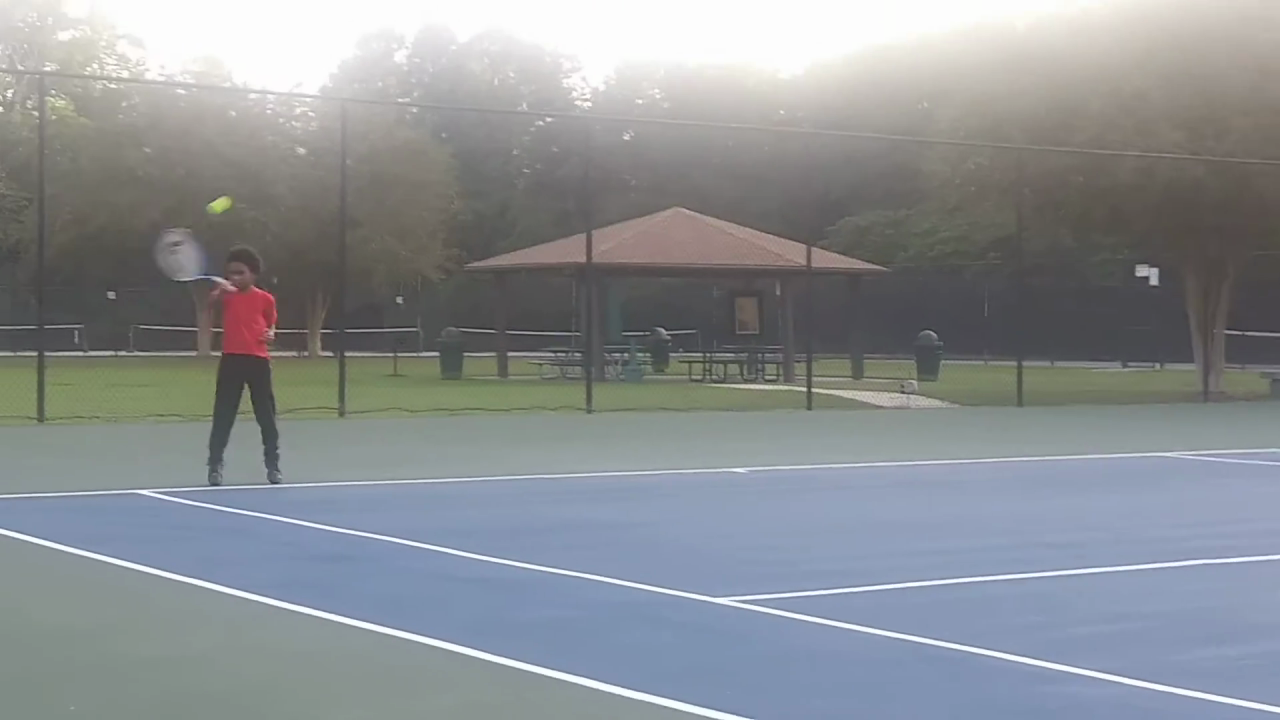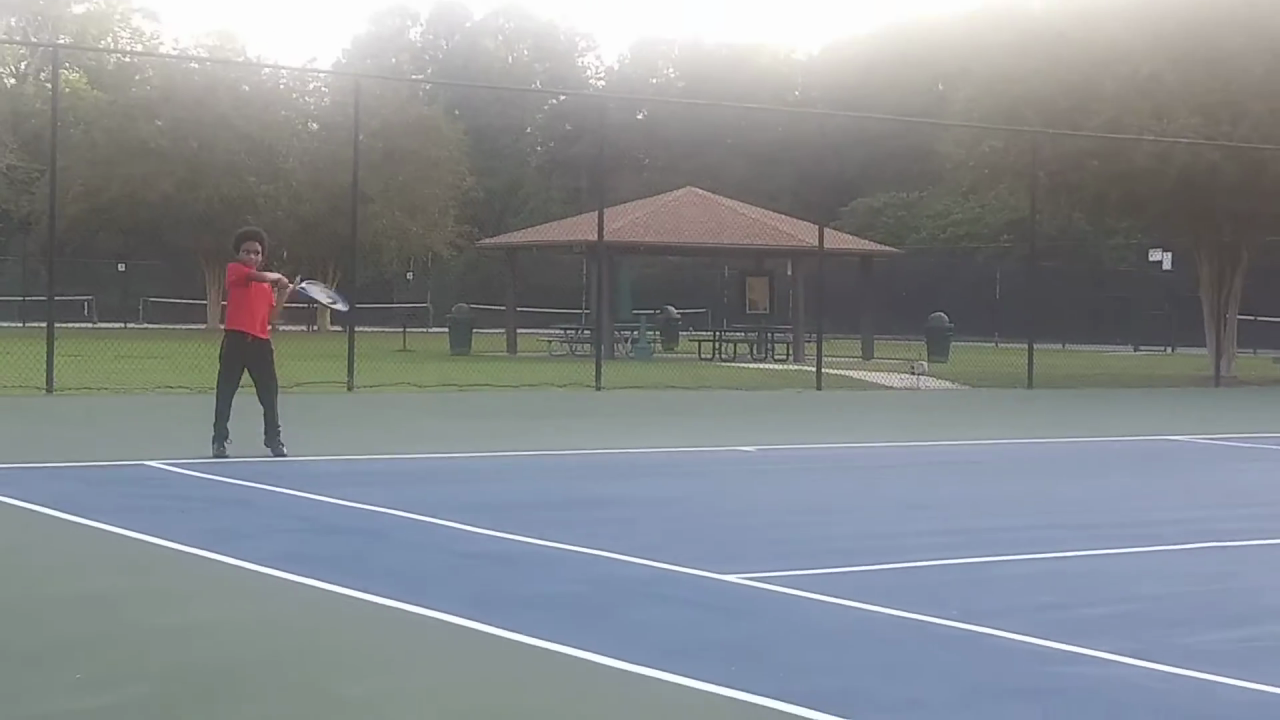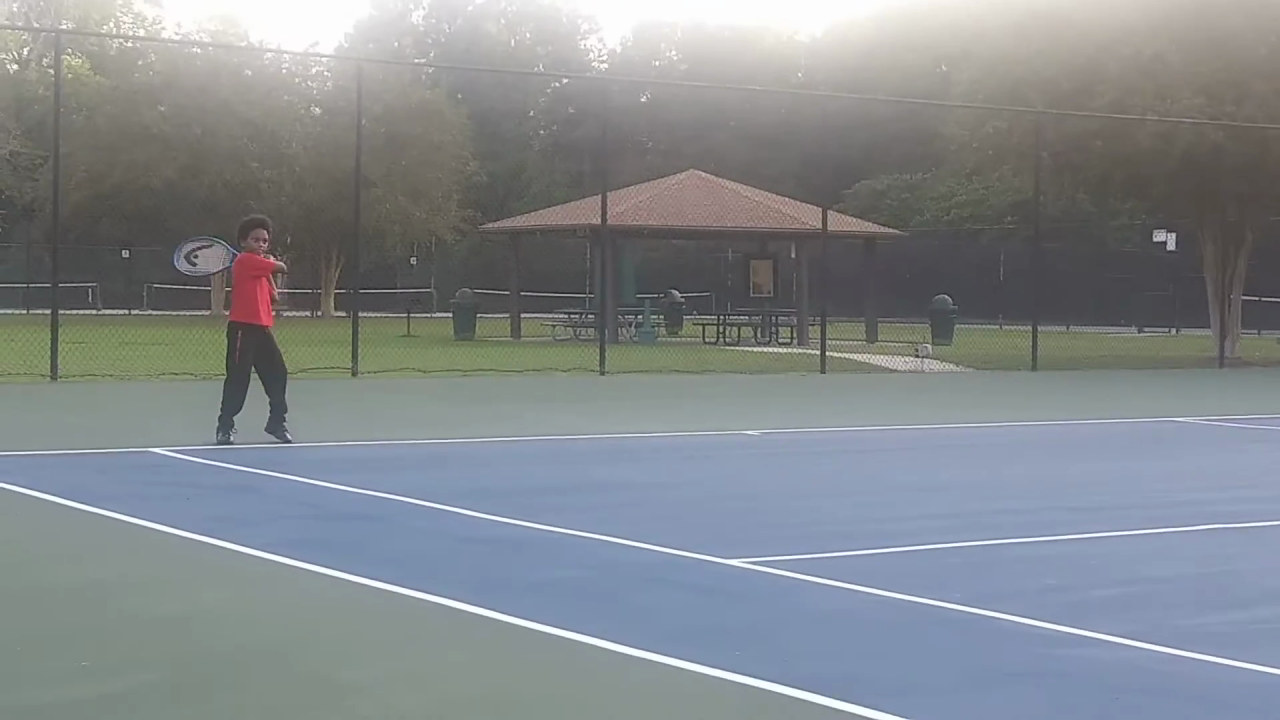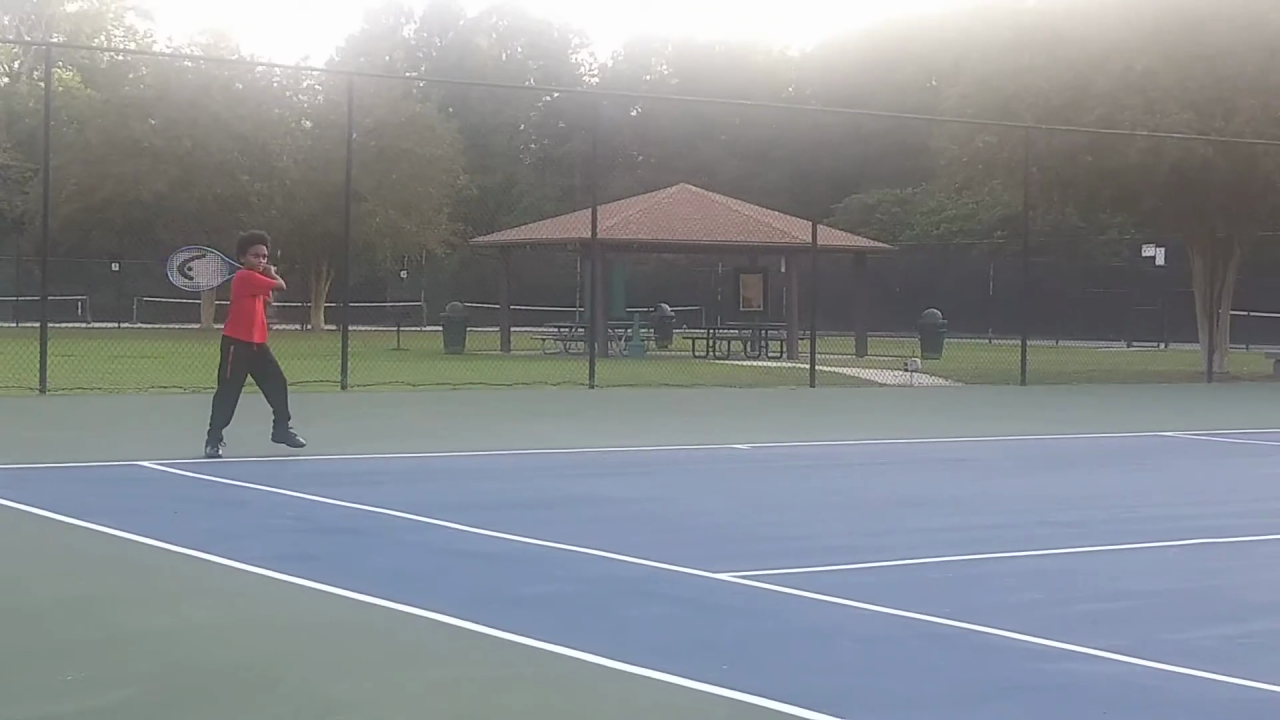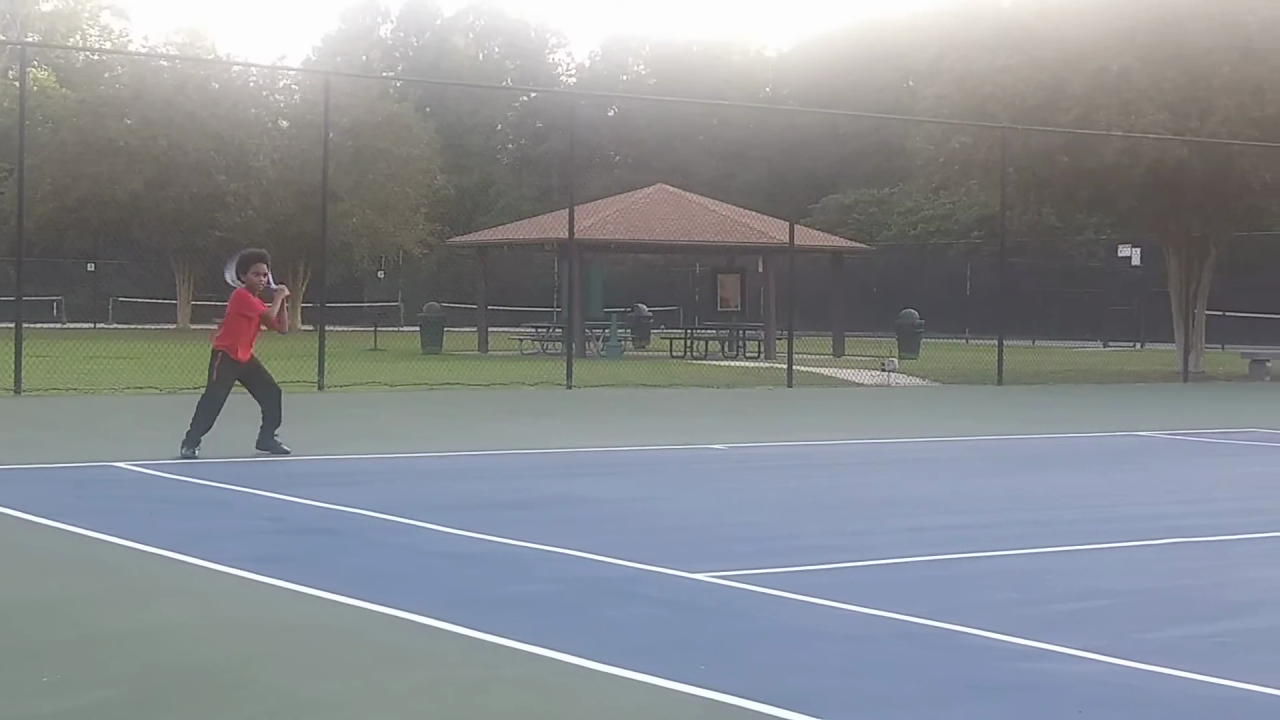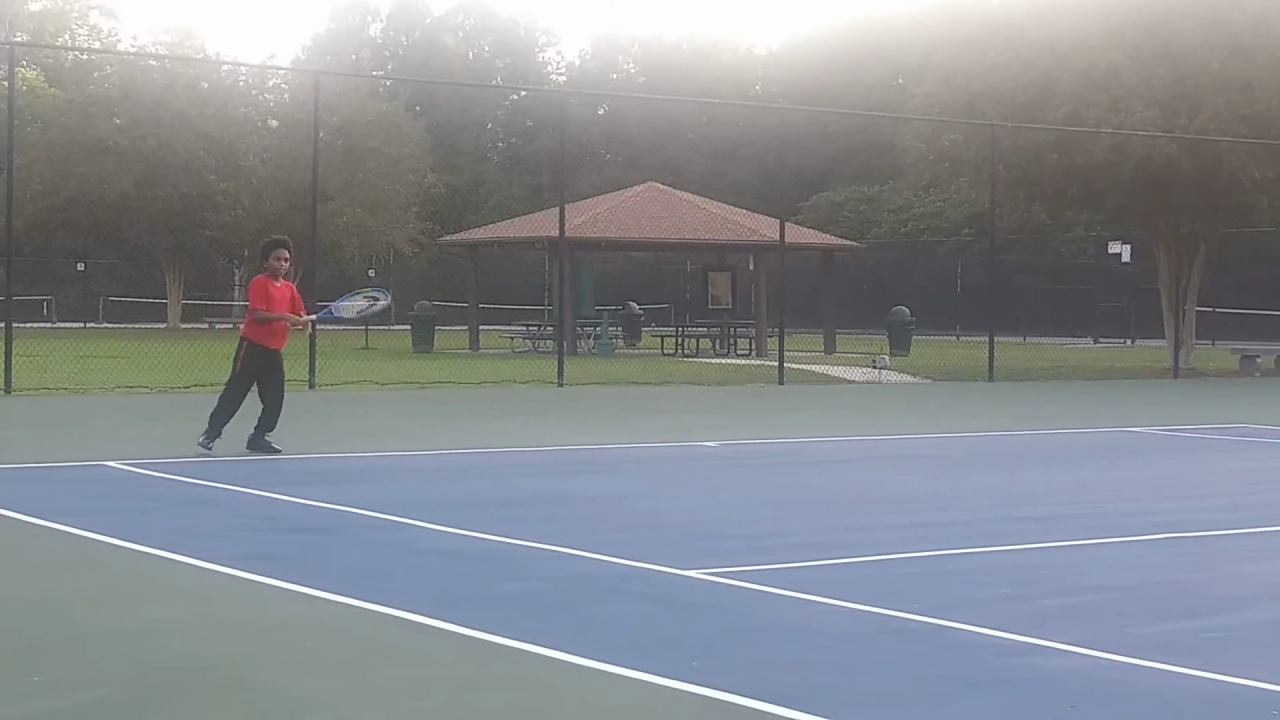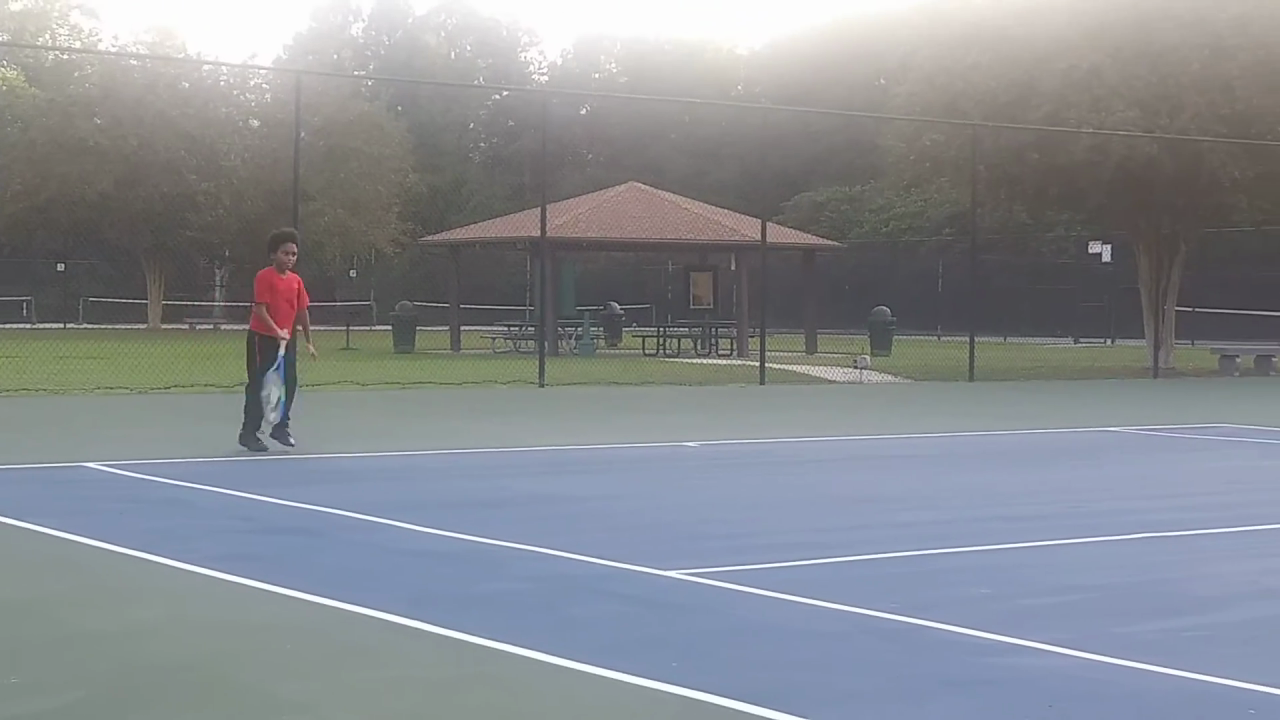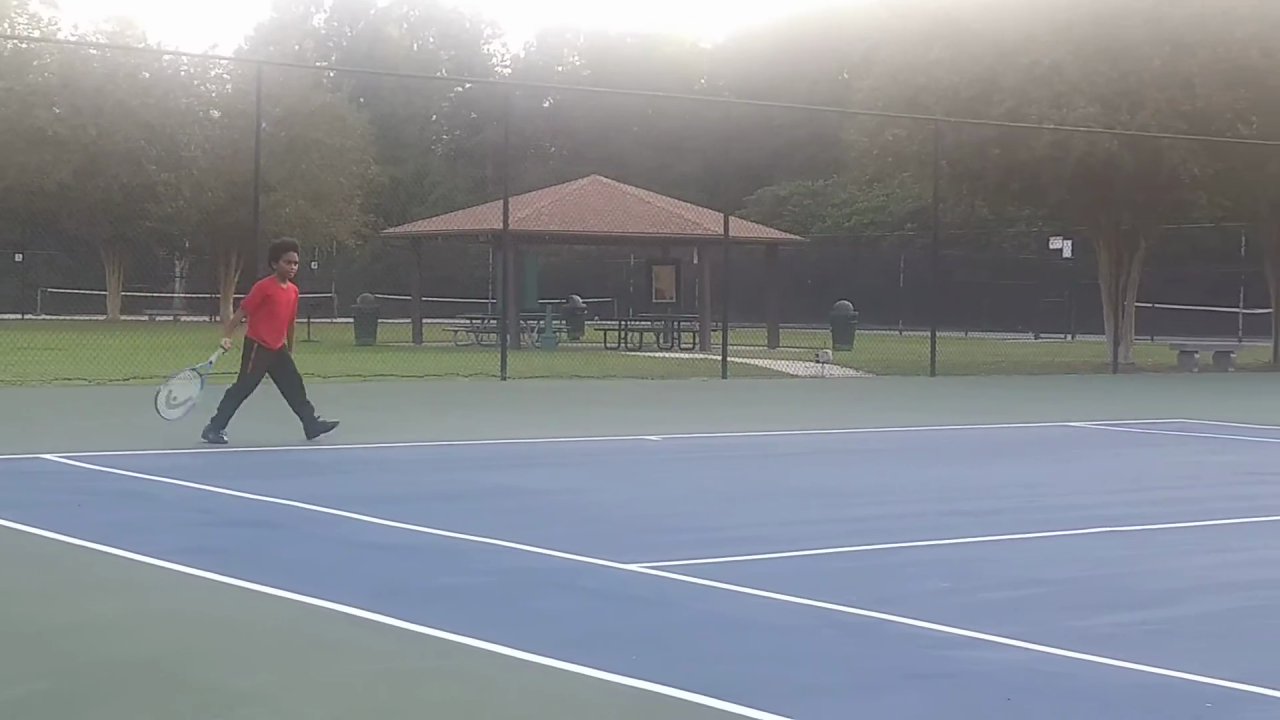
dt=0.2s
person 1, frame 1
left shoulder: (266, 298)
right shoulder: (226, 291)
left elbow: (270, 325)
right elbow: (214, 301)
left wrist: (270, 333)
right wrist: (222, 288)
left hip: (259, 360)
right hip: (232, 360)
left knee: (267, 415)
right knee: (224, 415)
left ankle: (272, 464)
right ankle: (215, 465)
person 1, frame 2
left shoulder: (267, 287)
right shoulder: (233, 269)
right elbow: (262, 276)
left wrist: (283, 294)
right wrist: (278, 279)
left hip: (261, 340)
right hip: (236, 337)
left knee: (269, 391)
right knee: (226, 389)
left ankle: (273, 437)
right ankle: (220, 439)
person 1, frame 3
left shoulder: (260, 266)
right shoulder: (245, 260)
left elbow: (274, 298)
right elbow: (282, 267)
left wrist: (270, 264)
right wrist: (272, 263)
left hip: (262, 329)
right hip: (242, 328)
left knee: (278, 373)
right knee: (237, 379)
left ankle: (277, 421)
right ankle: (225, 427)
person 1, frame 4
left shoulder: (257, 279)
right shoulder: (244, 277)
left elbow: (267, 303)
right elbow: (281, 286)
left wrist: (267, 273)
right wrist: (273, 277)
left hip: (258, 344)
right hip: (236, 343)
left knee: (278, 384)
right knee: (228, 392)
left ankle: (281, 429)
right ankle: (214, 440)
person 1, frame 5
left shoulder: (261, 301)
right shoulder: (241, 295)
left elbow: (281, 328)
right elbow: (269, 316)
left wrist: (281, 301)
right wrist: (279, 297)
left hip: (247, 358)
right hip: (225, 356)
left knee: (273, 394)
right knee: (212, 399)
left ankle: (267, 437)
right ankle: (191, 442)
person 1, frame 6
left shoulder: (290, 288)
right shoulder: (259, 283)
left elbow: (297, 317)
right elbow: (258, 316)
left wrist: (305, 321)
right wrist: (286, 319)
left hip: (274, 349)
right hip: (252, 345)
left knee: (274, 396)
right knee: (235, 390)
left ankle: (259, 437)
right ankle: (211, 432)
person 1, frame 7
left shoulder: (296, 281)
right shoulder: (264, 277)
left elbow: (302, 312)
right elbow: (259, 309)
left wrist: (309, 342)
right wrist: (276, 330)
left hip: (285, 339)
right hip: (262, 337)
left knee: (290, 383)
right knee: (258, 385)
left ankle: (281, 427)
right ankle: (250, 433)
person 1, frame 8
left shoulder: (293, 290)
right shoulder: (265, 286)
right elbow: (242, 311)
left wrist: (288, 349)
right wrist: (227, 336)
left hip: (278, 347)
right hip: (258, 346)
left knee: (294, 384)
right knee: (244, 387)
left ankle: (312, 423)
right ankle: (214, 427)
